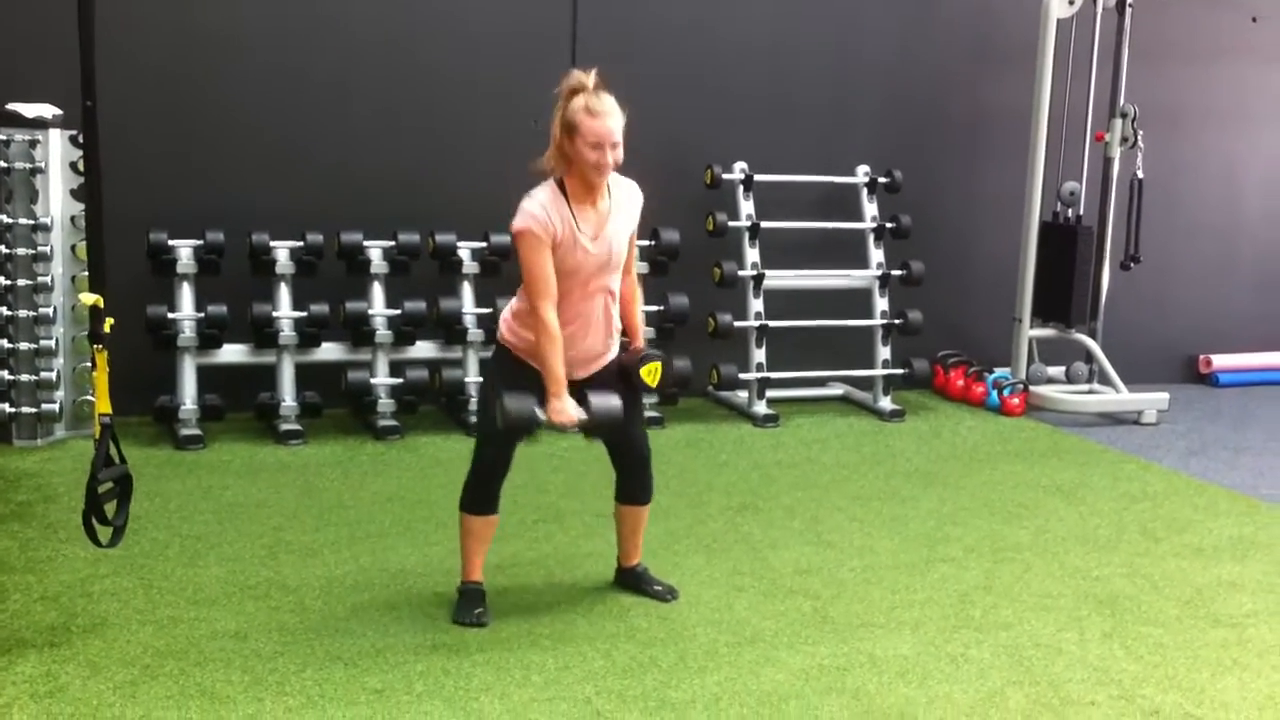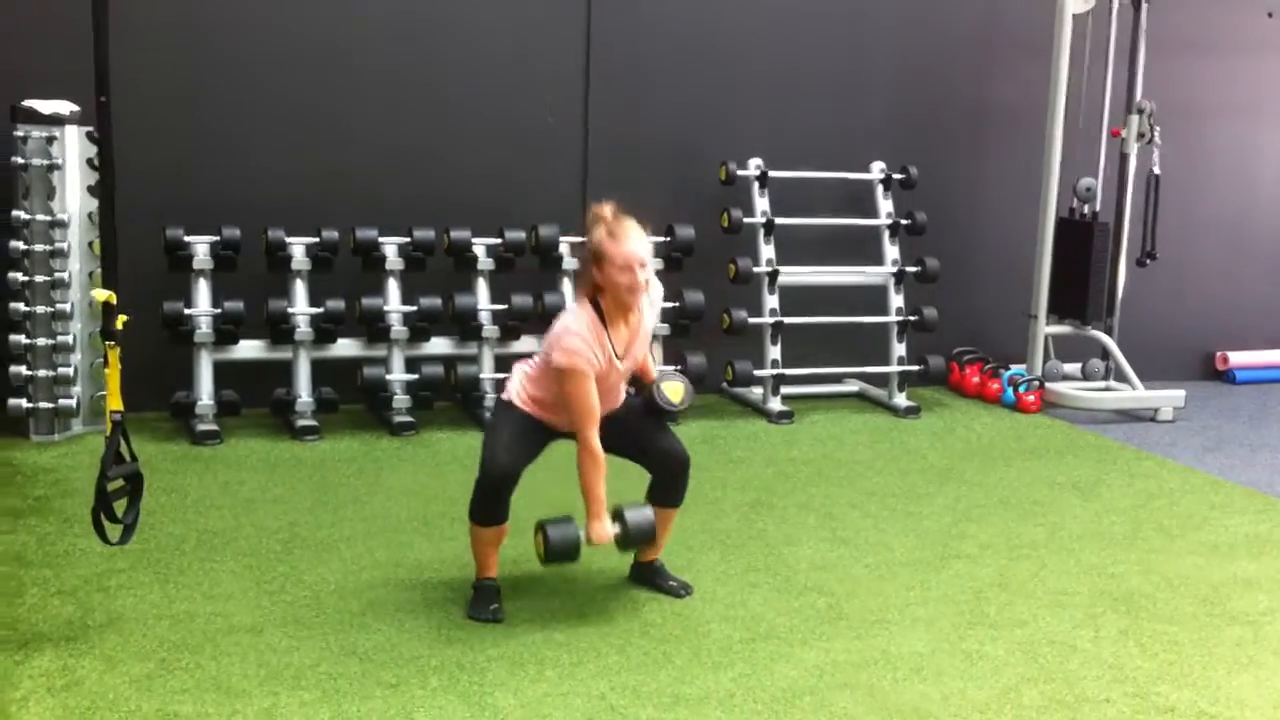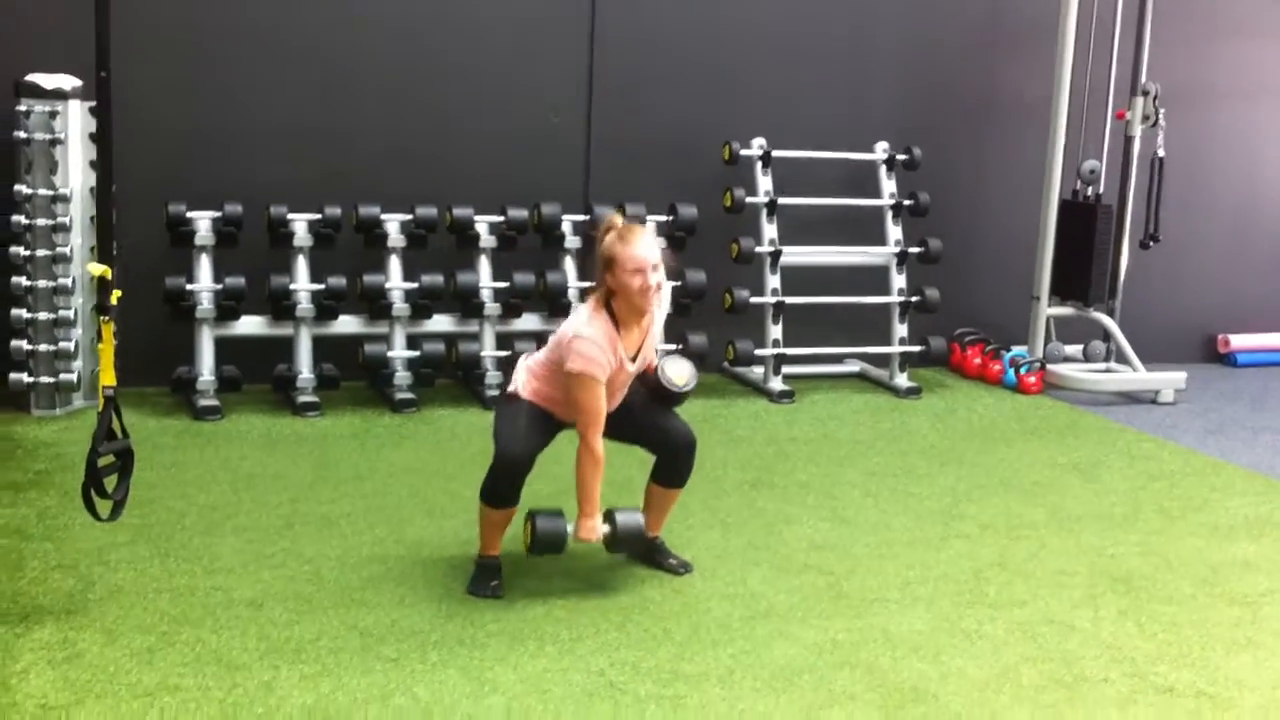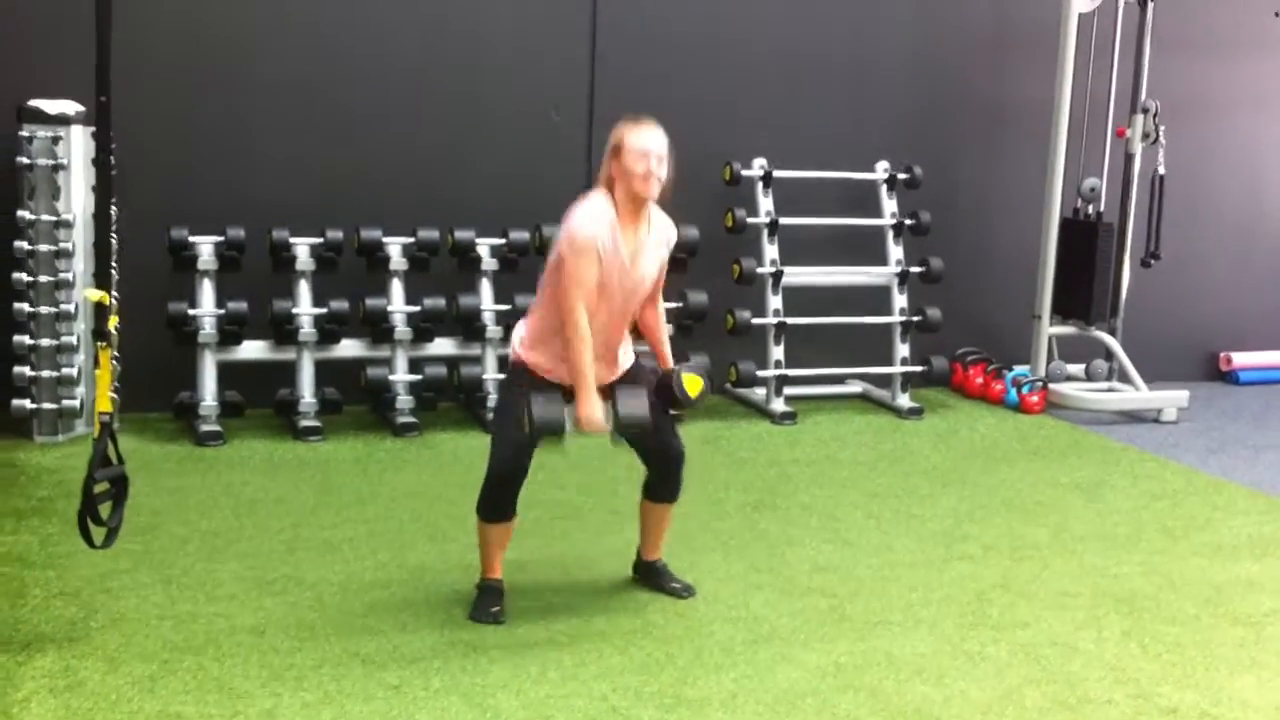
dt=0.3s
person 1, frame 1
left shoulder: (628, 196)
right shoulder: (538, 214)
right elbow: (544, 313)
left wrist: (639, 343)
right wrist: (555, 394)
left hip: (600, 356)
right hip: (526, 355)
left knee: (636, 456)
right knee: (492, 459)
left ankle: (630, 567)
right ankle: (472, 584)
person 1, frame 2
left shoulder: (648, 295)
right shoulder: (575, 335)
right elbow: (588, 440)
left wrist: (655, 384)
right wrist: (597, 517)
left hip: (608, 405)
right hip: (534, 409)
left knee: (674, 461)
right knee: (497, 474)
left ankle: (648, 563)
right ankle: (486, 581)
person 1, frame 3
left shoulder: (658, 298)
right shoulder: (589, 336)
right elbow: (591, 438)
left wrist: (656, 374)
right wrist: (588, 515)
left hip: (609, 394)
right hip: (537, 399)
left knee: (680, 442)
right knee: (512, 460)
left ankle: (648, 541)
right ankle: (488, 560)
person 1, frame 4
left shoulder: (662, 229)
right shoulder: (588, 222)
right elbow: (577, 315)
left wrist: (667, 365)
right wrist: (585, 394)
left hip: (615, 364)
right hip: (541, 364)
left knee: (669, 454)
right knee: (507, 467)
left ankle: (650, 562)
right ankle: (490, 583)
